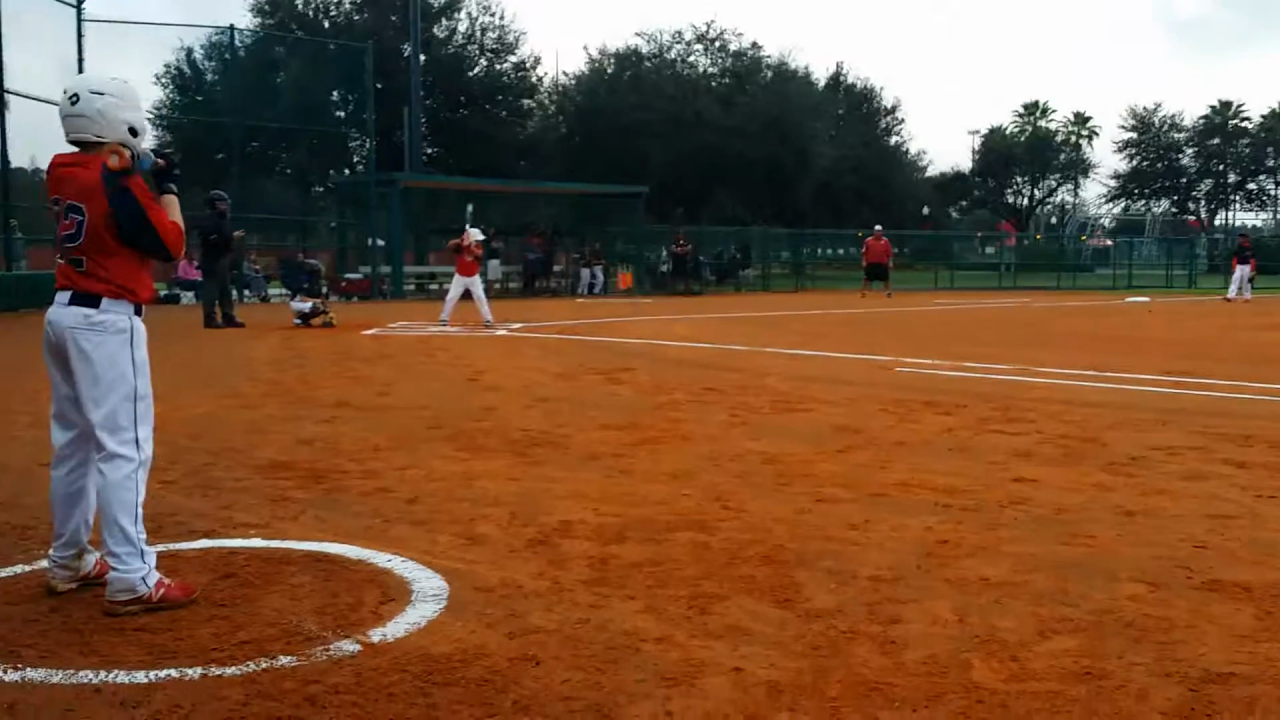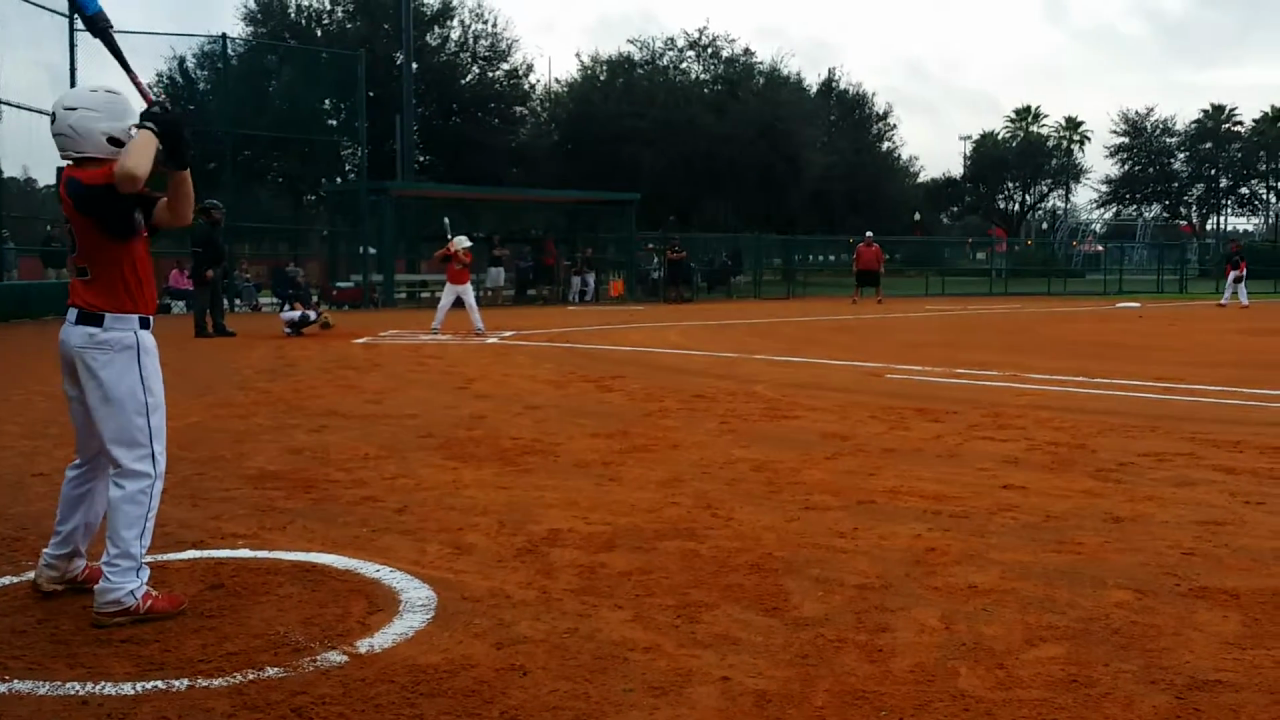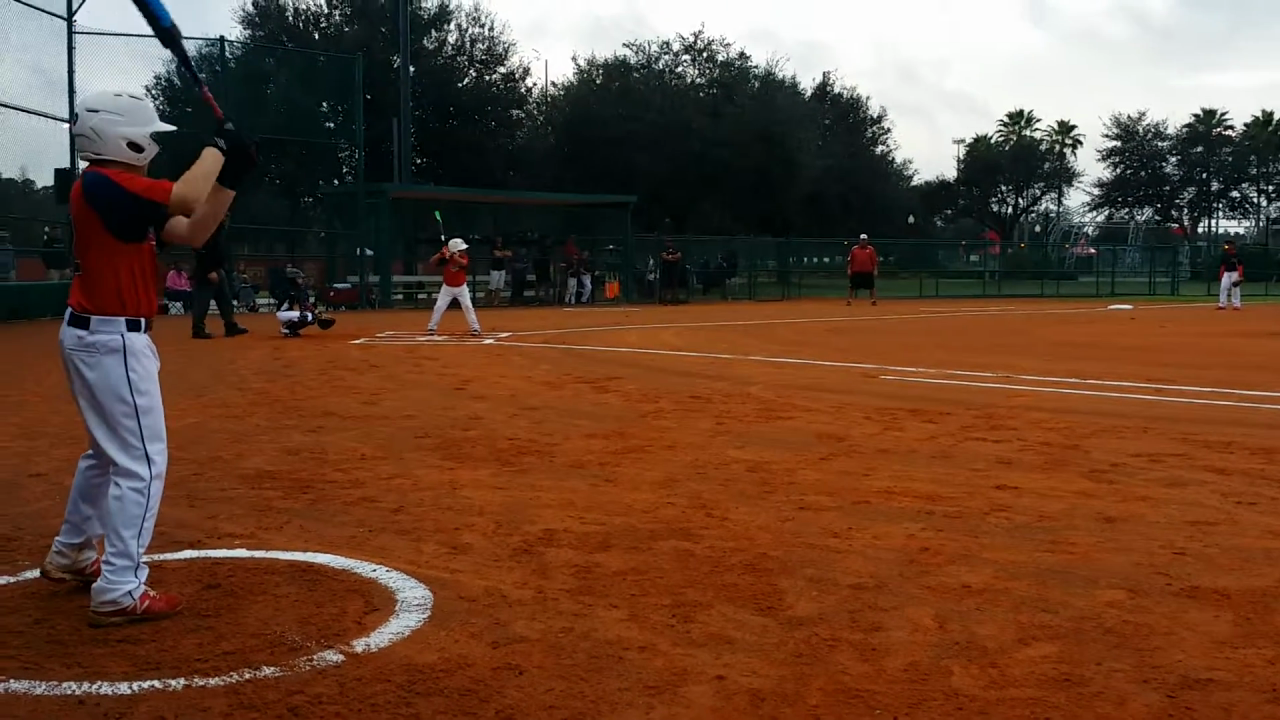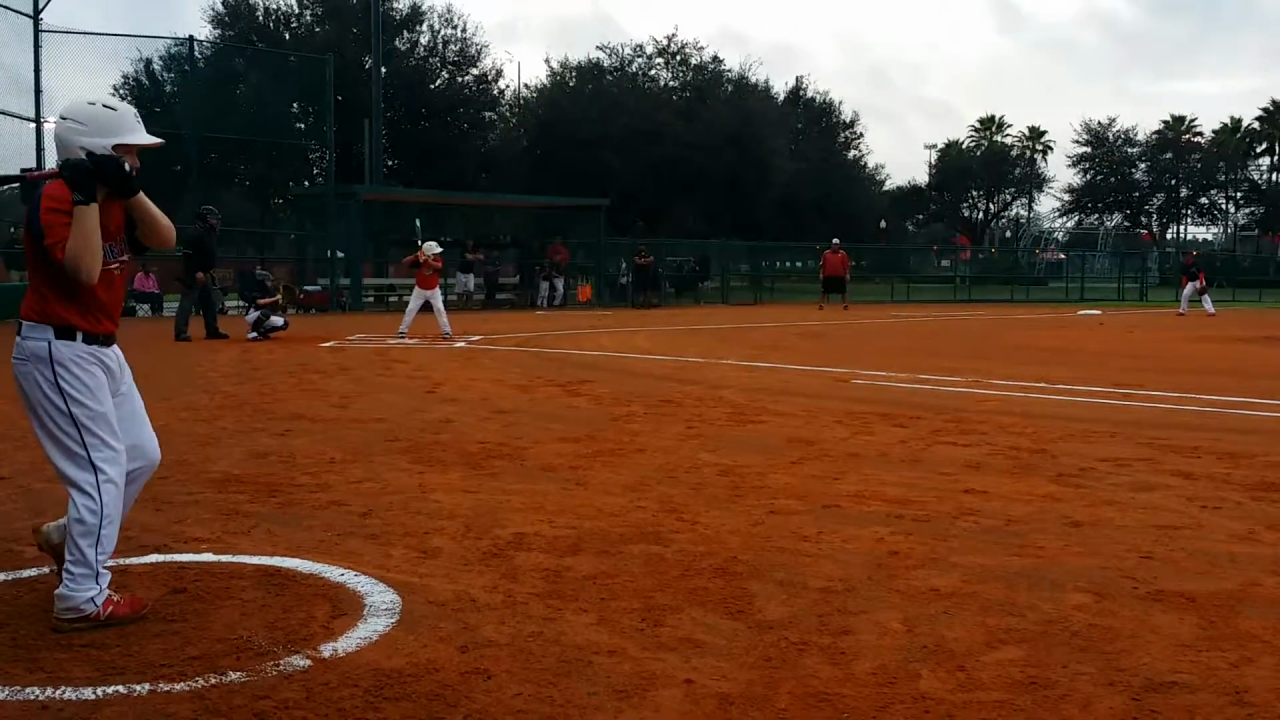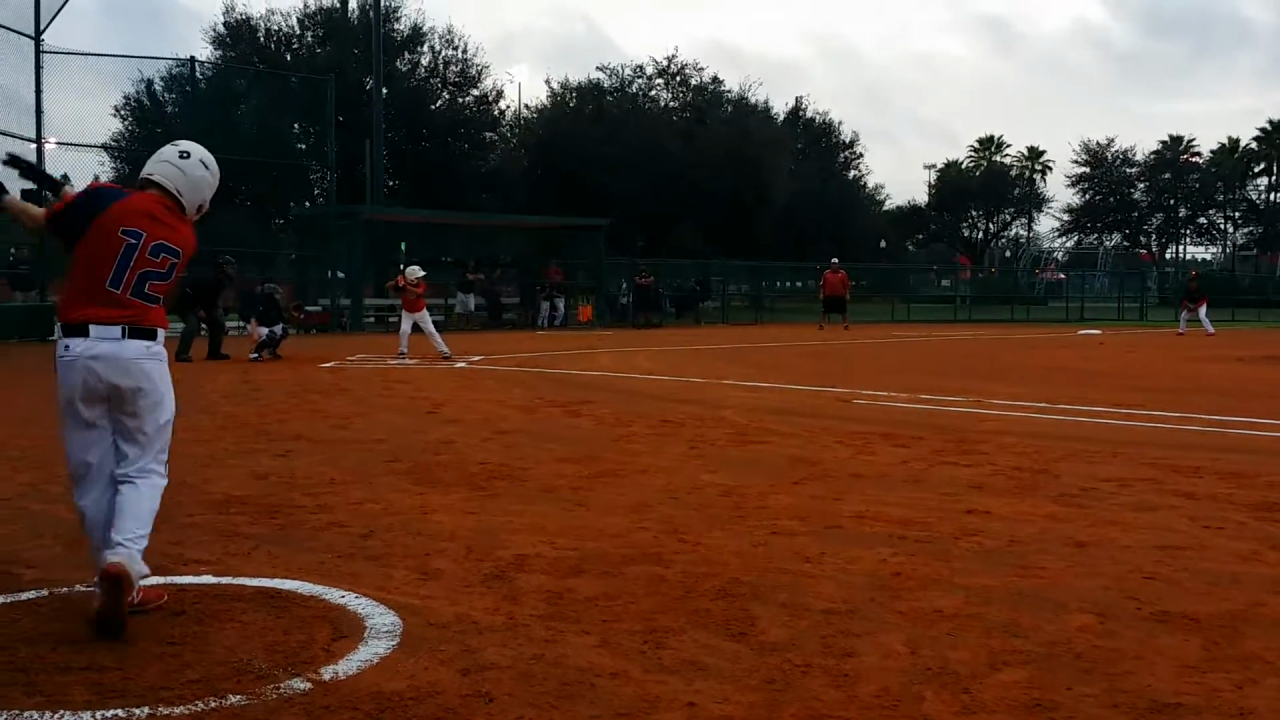
dt=1s
person 1, frame 1
left shoulder: (61, 170)
right shoulder: (120, 183)
right elbow: (173, 247)
left wrist: (140, 167)
right wrist: (166, 184)
left hip: (64, 314)
right hip: (108, 322)
left knee: (73, 444)
right knee: (123, 449)
left ankle: (69, 561)
right ankle: (131, 579)
person 1, frame 2
left shoulder: (99, 184)
right shoulder: (84, 182)
left elbow: (178, 216)
right elbow: (130, 175)
left wrist: (178, 159)
right wrist: (149, 126)
left hip: (86, 331)
right hip: (116, 336)
left knee: (94, 455)
right knee: (139, 462)
left ankle: (61, 564)
right ankle: (121, 592)
person 1, frame 3
left shoulder: (124, 193)
right shoulder: (101, 183)
left elbow: (192, 233)
right elbow: (186, 197)
left wrist: (231, 179)
right wrist: (219, 145)
left hip: (98, 334)
right hip: (112, 339)
left knee: (110, 451)
right knee: (141, 461)
left ankle: (71, 554)
right ankle: (119, 592)
person 1, frame 4
left shoulder: (119, 206)
right shoulder: (53, 201)
left elbow: (165, 239)
right elbow: (86, 271)
left wrist: (125, 186)
right wrist: (87, 194)
left hip: (103, 349)
right hip: (57, 352)
left knee: (141, 455)
right knee: (101, 469)
left ankle: (70, 536)
right ankle: (82, 598)
person 1, frame 5
left shoulder: (106, 201)
right shoulder: (186, 238)
left elbow: (42, 222)
right wrist: (66, 192)
left hip: (79, 350)
right hip: (140, 354)
left knee: (93, 475)
right knee: (142, 470)
left ankle: (120, 591)
right ankle: (122, 560)
